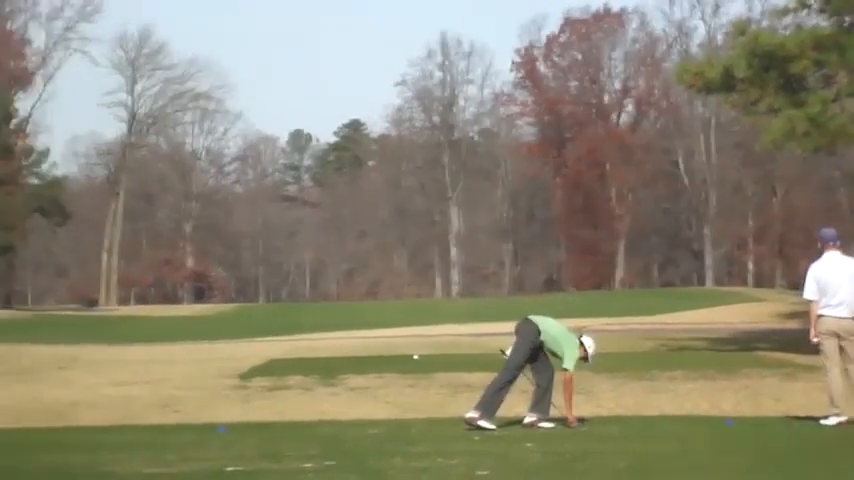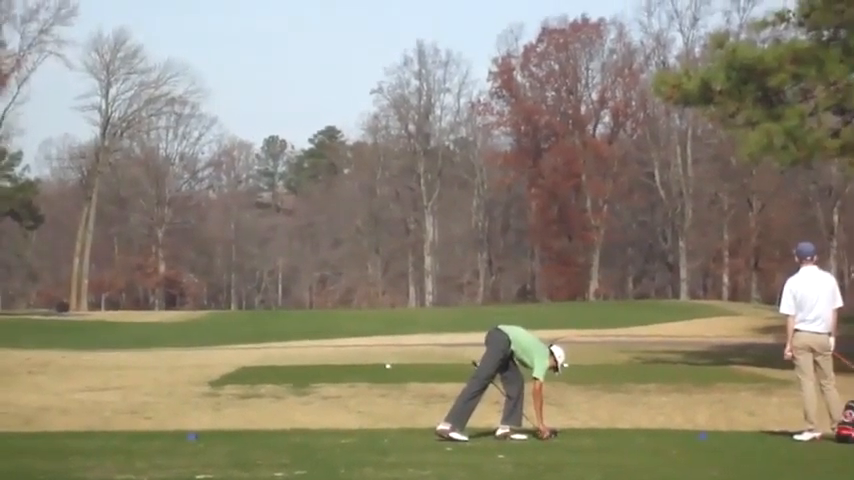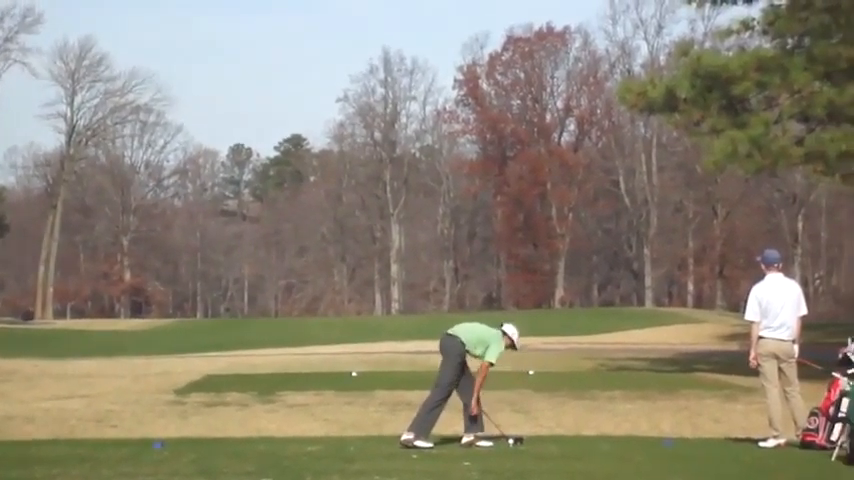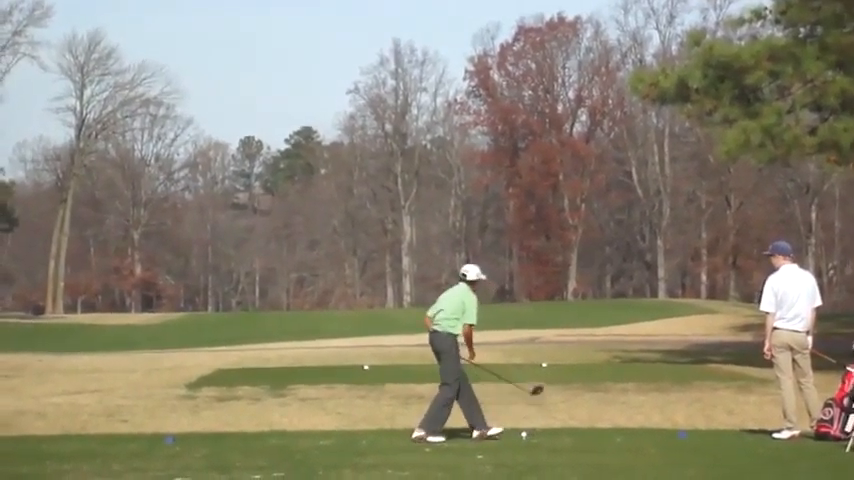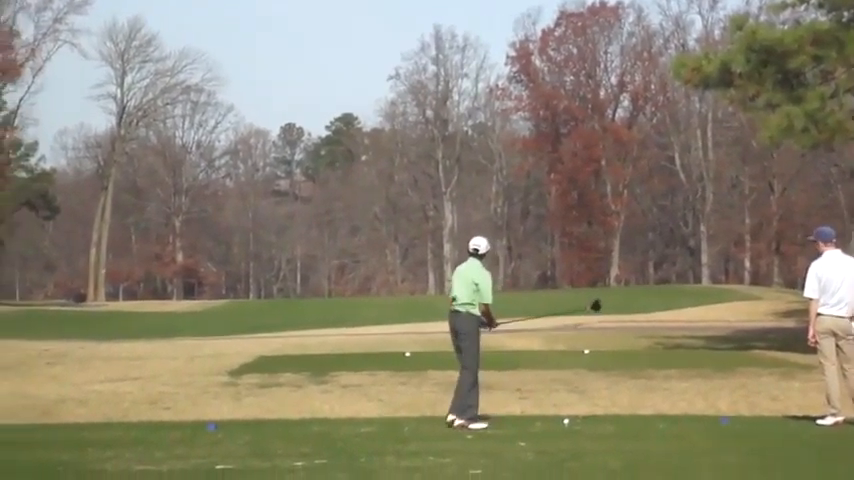
dt=0.4s
person 1, frame 1
left shoulder: (816, 267)
left elbow: (814, 301)
left wrist: (812, 328)
left hip: (826, 321)
left knee: (832, 367)
left ankle: (837, 412)
person 1, frame 2
left shoulder: (793, 282)
right shoulder: (829, 279)
left elbow: (791, 316)
right elbow: (834, 311)
left wrist: (789, 343)
right wrist: (832, 336)
left hip: (802, 336)
right hip: (823, 336)
left knee: (807, 383)
right knee: (828, 382)
left ankle: (811, 428)
right ankle: (839, 424)
person 1, frame 3
left shoulder: (759, 289)
right shoulder: (794, 287)
left elbow: (756, 323)
right elbow: (799, 319)
left wrist: (753, 350)
right wrist: (796, 343)
left hip: (766, 343)
right hip: (787, 344)
left knee: (772, 390)
right knee: (792, 389)
left ankle: (777, 435)
right ankle: (803, 431)
person 1, frame 4
left shoulder: (774, 279)
right shoulder: (808, 277)
left elbow: (771, 314)
right elbow: (813, 310)
left wrist: (767, 341)
right wrist: (810, 334)
left hip: (780, 334)
right hip: (801, 335)
left knee: (785, 381)
right knee: (806, 380)
left ankle: (791, 426)
right ankle: (817, 422)
person 1, frame 5
left shoulder: (817, 266)
left elbow: (814, 301)
left wrist: (811, 328)
left hip: (824, 321)
left knee: (830, 368)
left ankle: (834, 413)
person 2, frame 1
left shoulder: (570, 341)
right shoulder: (574, 349)
right elbow: (567, 380)
right wrist: (569, 413)
left hip: (529, 327)
right hip: (531, 331)
left knee: (546, 372)
right knee: (510, 371)
left ankle: (535, 415)
right ankle: (477, 414)
person 2, frame 2
left shoulder: (540, 349)
right shoulder: (544, 358)
right elbow: (537, 389)
right wrist: (541, 423)
left hip: (497, 335)
right hip: (501, 340)
left knee: (515, 382)
right knee: (479, 382)
left ankle: (507, 427)
right ankle: (448, 426)
person 2, frame 3
left shoulder: (487, 332)
right shoulder: (498, 341)
right elbow: (484, 369)
right wrist: (475, 399)
left hip: (447, 340)
right hip: (455, 346)
left knee: (469, 388)
right knee: (440, 391)
left ankle: (471, 434)
right ankle: (412, 434)
person 2, frame 4
left shoulder: (449, 293)
right shoulder: (470, 297)
left elbow: (427, 319)
right elbow: (467, 329)
right wrist: (471, 350)
left hip: (435, 336)
right hip: (446, 338)
left knee: (461, 382)
right knee: (450, 386)
left ankle: (480, 428)
right ankle: (425, 430)
person 2, frame 5
left shoulder: (459, 269)
right shoulder: (483, 274)
right elbow: (484, 307)
right wrist: (492, 321)
left hip: (455, 317)
right hip: (468, 320)
left knee: (467, 368)
right knee: (470, 369)
left ankle: (456, 412)
right ankle: (465, 416)
